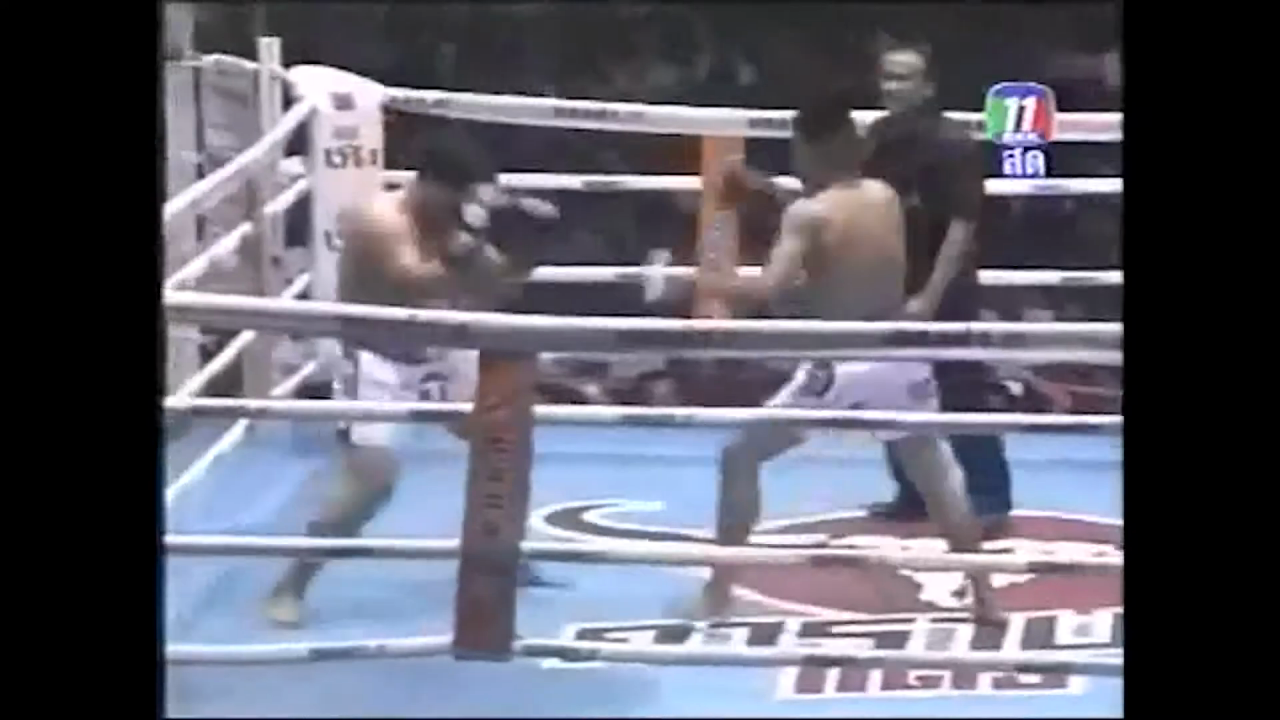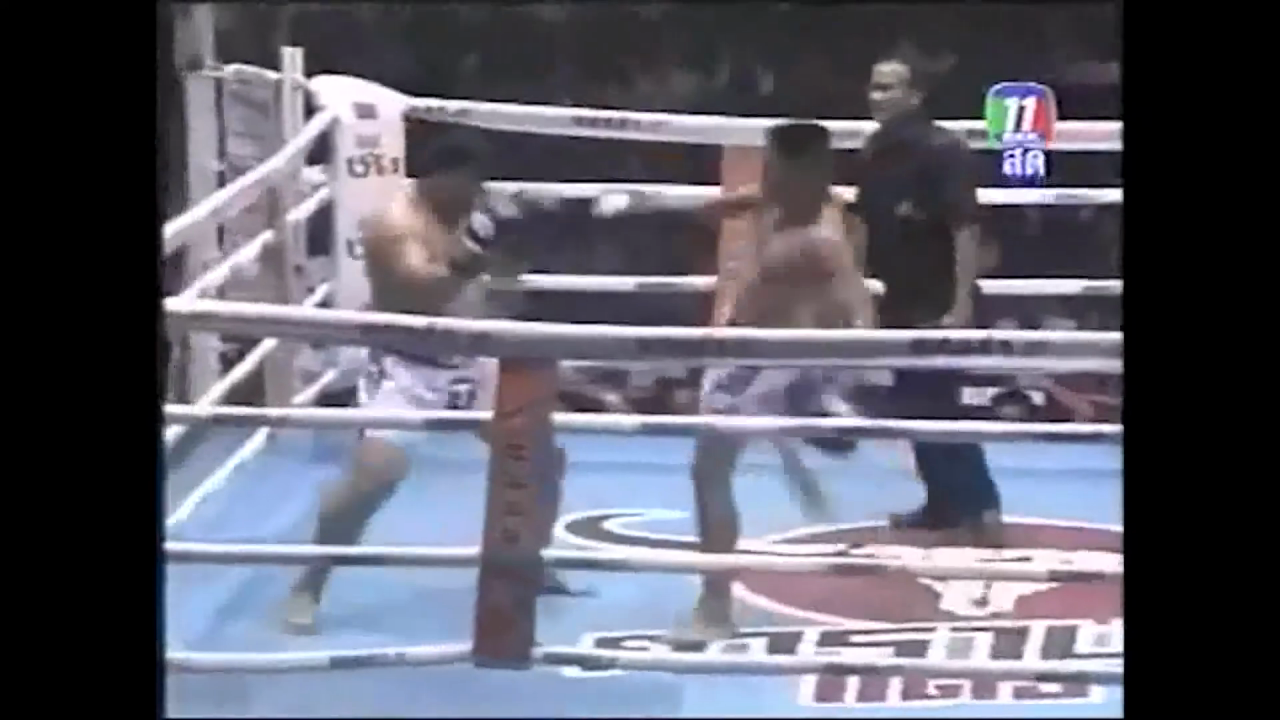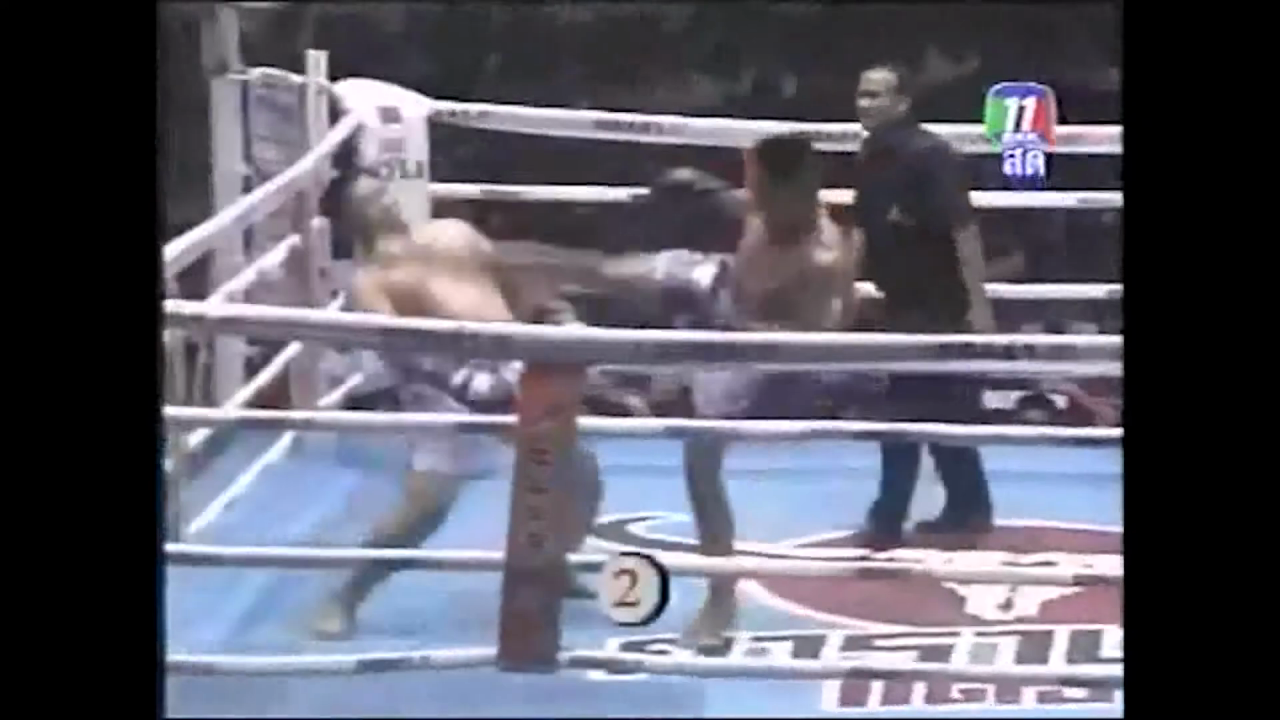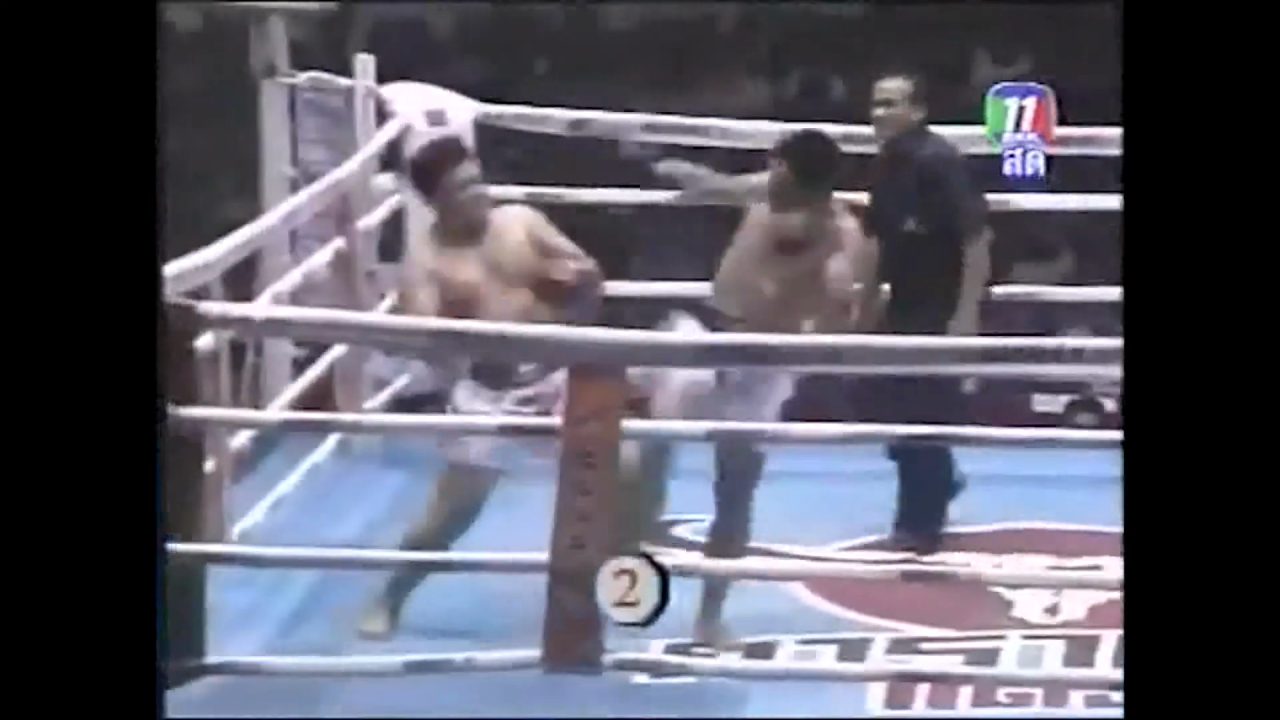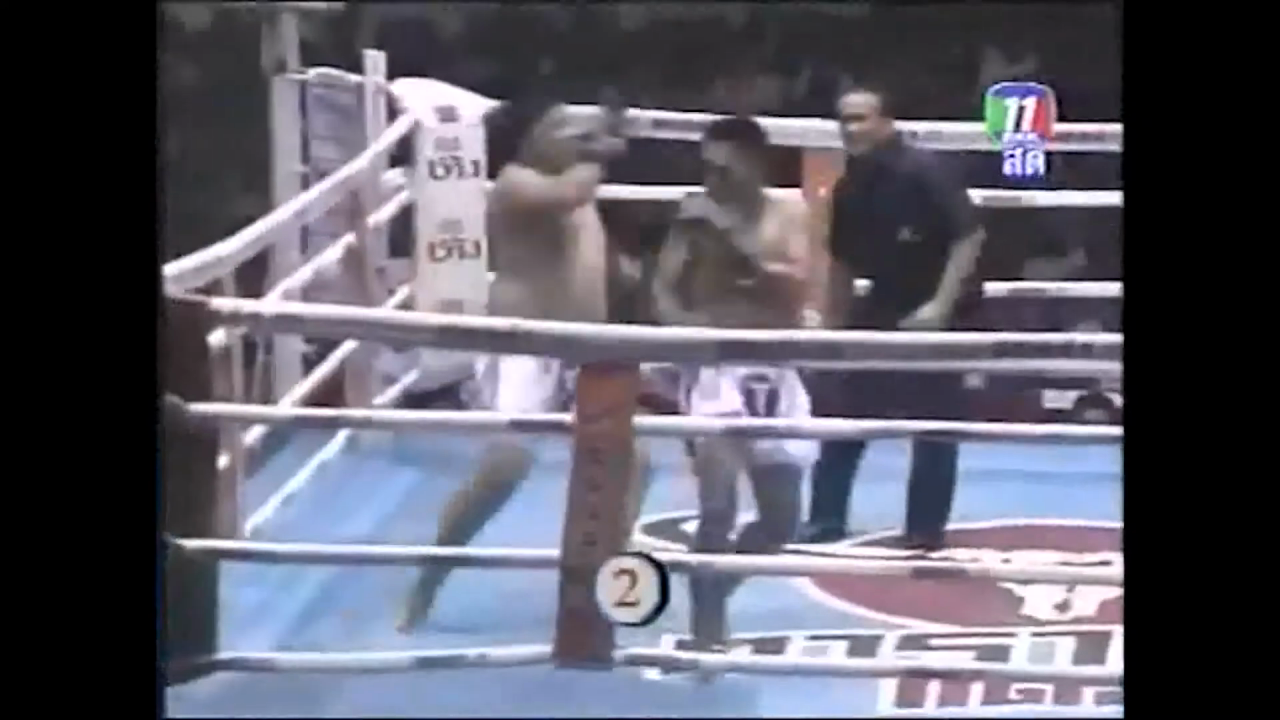
dt=0.2s
person 1, frame 1
left shoulder: (807, 214)
right shoulder: (884, 197)
left elbow: (770, 288)
left hip: (846, 364)
left knee: (739, 459)
right knee: (937, 476)
left ankle: (717, 593)
right ankle: (984, 596)
person 1, frame 2
left shoulder: (824, 240)
right shoulder: (786, 198)
left elbow: (861, 316)
right elbow: (729, 203)
left wrist: (825, 373)
left hip: (768, 361)
left knee: (710, 472)
left ankle: (715, 609)
person 1, frame 3
left shoulder: (824, 259)
right shoulder: (765, 210)
left elbow: (811, 335)
right elbow: (732, 210)
left knee: (703, 473)
right knee: (608, 275)
left ankle: (720, 605)
person 1, frame 4
left shoulder: (842, 236)
right shoulder: (767, 192)
left elbow: (835, 315)
right elbow: (717, 187)
left hip: (760, 369)
right hip: (709, 334)
left knee: (736, 492)
left ankle: (709, 613)
person 1, frame 5
left shoulder: (787, 212)
right shoulder: (694, 215)
left elbow: (796, 288)
right elbow: (662, 302)
left wrist: (738, 255)
left hip: (773, 375)
right hip: (713, 370)
left knee: (781, 521)
right knee: (719, 511)
left ankle: (711, 601)
right ankle: (706, 626)
person 2, frame 1
left shoulder: (455, 221)
right shoulder: (378, 221)
left elbow: (497, 293)
right elbow: (415, 286)
left wrist: (523, 239)
right wrist: (471, 237)
left hip: (443, 355)
right hip: (381, 365)
right knee: (370, 483)
right ankle: (291, 586)
person 2, frame 2
left shoulder: (468, 215)
right shoulder: (393, 222)
left elbow: (507, 267)
right elbow: (423, 289)
left wrist: (500, 239)
right wrist: (477, 245)
left hip: (475, 359)
right hip: (408, 368)
left knee: (546, 454)
right knee: (371, 477)
right ankle: (307, 586)
person 2, frame 3
left shoulder: (452, 232)
right shoulder: (368, 280)
left elbow: (515, 278)
right elbow: (399, 346)
left wrist: (562, 318)
right wrist: (462, 386)
left hip: (518, 372)
right hip: (452, 393)
left knee: (582, 477)
right knee: (422, 507)
right ankle: (346, 596)
person 2, frame 4
left shoulder: (522, 220)
right shoulder: (424, 259)
left elbow: (588, 273)
left wrist: (580, 283)
left hip: (555, 373)
right hip: (489, 388)
right knee: (455, 507)
right ankle: (389, 599)
person 2, frame 5
left shoulder: (573, 201)
right shoulder: (518, 186)
right elbow: (572, 193)
right wrist: (597, 154)
right hip: (528, 355)
left knee: (631, 464)
right knee: (500, 472)
right ankle: (425, 589)
person 3, frame 1
left shoulder: (950, 143)
right shoulder: (878, 137)
left elbow: (963, 225)
left wrist: (930, 296)
left hip: (942, 293)
left knee: (961, 401)
left ankle: (991, 502)
right ankle: (914, 495)
person 3, frame 2
left shoulder: (942, 150)
right shoulder: (876, 149)
left elbow: (967, 230)
right elbow: (868, 223)
left wrist: (963, 304)
left hip: (938, 301)
right hip: (898, 296)
left knee: (934, 403)
right knee: (911, 403)
left ankle: (980, 505)
right ankle: (944, 506)
person 3, frame 3
left shoulder: (928, 153)
right shoulder: (871, 157)
left elbow: (964, 229)
right elbow: (865, 231)
left wrist: (979, 302)
left hip: (934, 300)
right hip: (900, 297)
left knee: (911, 405)
right knee: (933, 404)
left ankle: (888, 518)
right ankle: (970, 507)
person 3, frame 4
left shoulder: (939, 161)
right shoulder: (888, 165)
left elbow: (977, 236)
left wrist: (968, 311)
right wrist: (866, 295)
left hip: (941, 307)
right hip: (907, 301)
left knee: (922, 410)
right knee: (893, 403)
left ankle: (920, 523)
right ankle: (937, 483)
person 3, frame 5
left shoulder: (923, 171)
right shoulder: (849, 188)
left elbow: (970, 236)
right elbow: (842, 262)
left wrist: (942, 304)
right wrist: (832, 325)
left hip: (935, 310)
right hip: (885, 309)
left knee: (931, 416)
right knee: (841, 405)
left ankle: (926, 524)
right ankle: (827, 515)
